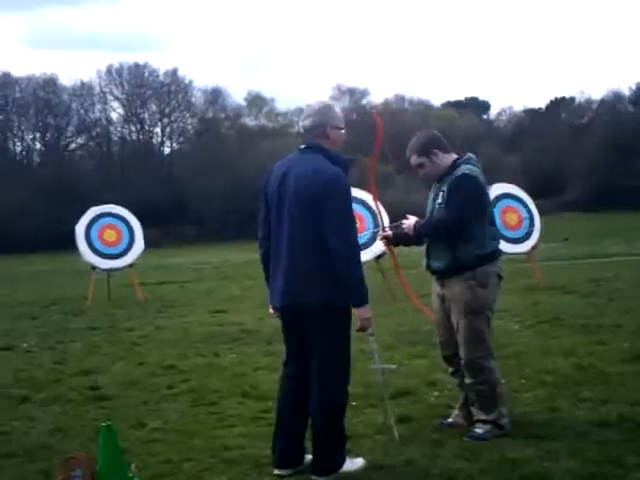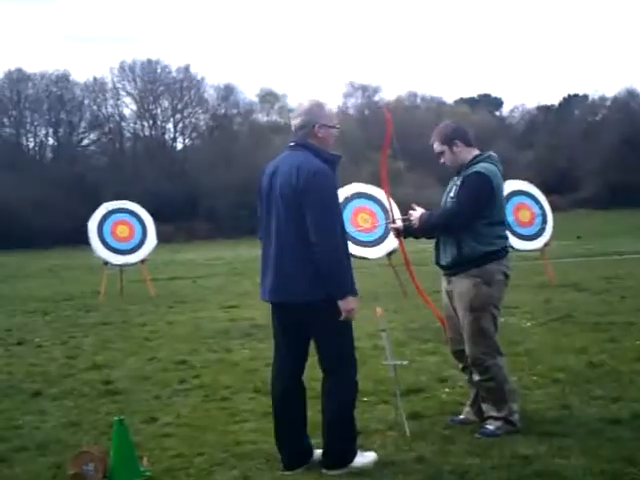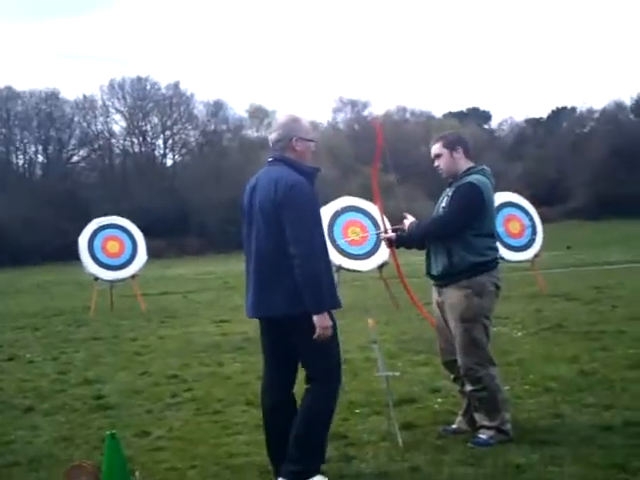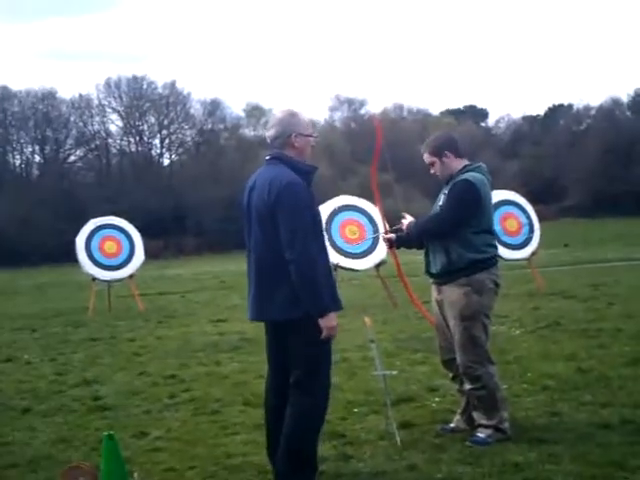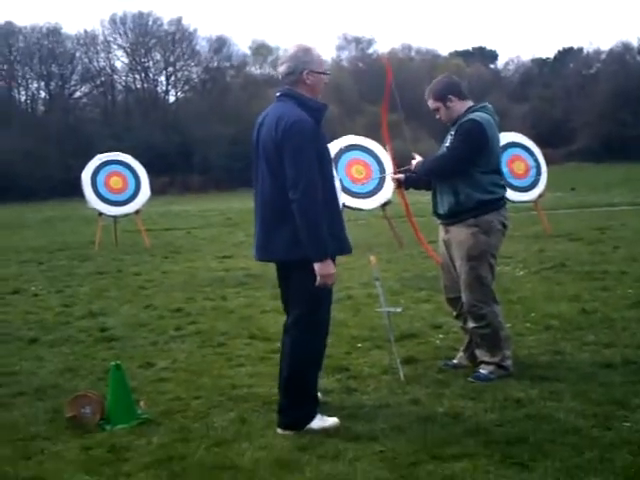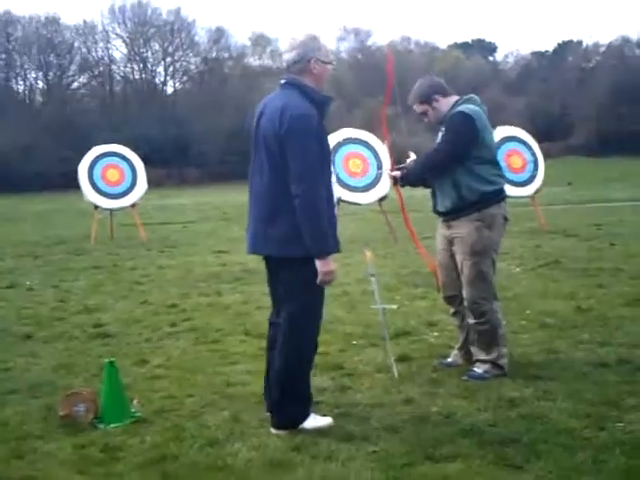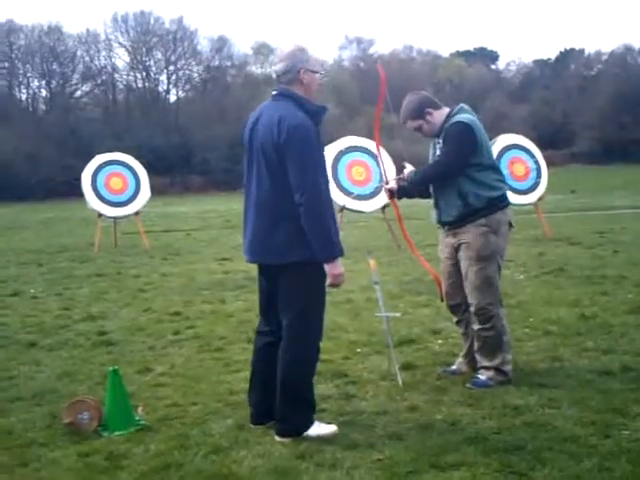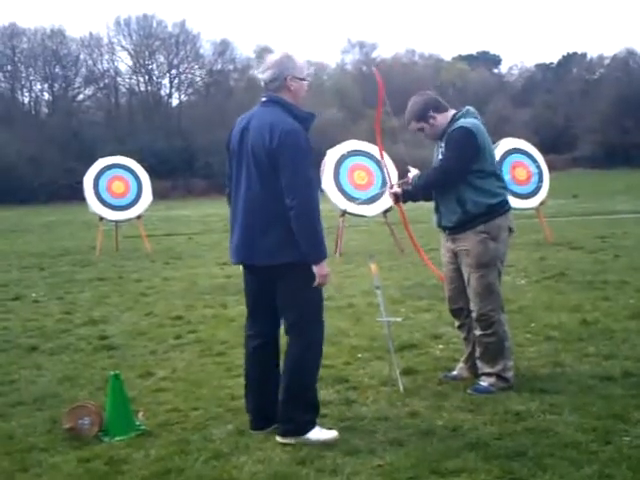
dt=0.4s
person 1, frame 1
left shoulder: (278, 171)
right shoulder: (330, 175)
left elbow: (265, 236)
right elbow: (344, 245)
left wrist: (273, 284)
right wrist: (360, 299)
left hip: (288, 292)
right hip: (325, 294)
left knee: (295, 369)
right knee: (331, 376)
person 1, frame 2
left shoulder: (273, 168)
right shoulder: (316, 171)
right elbow: (327, 238)
right wrist: (344, 290)
left hip: (281, 288)
right hip: (317, 288)
left knee: (287, 369)
right knee: (340, 369)
left ankle: (293, 453)
right ankle: (340, 455)
person 1, frame 3
left shoulder: (256, 183)
right shoulder: (295, 184)
right elbow: (306, 252)
right wrist: (320, 306)
left hip: (267, 300)
right hip: (298, 302)
left knee: (277, 382)
right knee: (324, 379)
person 1, frame 4
left shoulder: (258, 180)
right shoulder: (290, 184)
right elbow: (302, 254)
right wrist: (323, 309)
left hip: (273, 301)
right hip: (299, 305)
left knee: (280, 383)
right knee: (309, 389)
person 1, frame 5
left shoulder: (270, 116)
right shoulder: (299, 122)
right elbow: (306, 195)
right wrist: (322, 255)
left hip: (280, 238)
right hip: (303, 243)
left knee: (297, 320)
right knee: (309, 326)
left ankle: (295, 394)
right ankle: (296, 413)
person 1, frame 6
left shoulder: (269, 105)
right shoulder: (302, 113)
right elbow: (307, 189)
right wrist: (323, 250)
left hip: (272, 232)
right hip: (296, 238)
left knee: (283, 317)
right knee: (300, 325)
left ankle: (278, 395)
right ankle: (290, 413)
person 1, frame 7
left shoulder: (257, 117)
right shoulder: (298, 123)
right elbow: (311, 196)
right wrist: (331, 254)
left hip: (265, 241)
right hip: (297, 246)
left knee: (271, 327)
right knee: (301, 334)
left ankle: (263, 409)
right ankle: (293, 422)
person 1, frame 8
left shoulder: (242, 125)
right shoulder: (288, 129)
left elbow: (234, 185)
right elbow: (301, 200)
right wrist: (317, 255)
left hip: (252, 247)
right hip: (287, 250)
left knee: (260, 331)
right knee: (305, 333)
left ankle: (262, 414)
right ankle: (296, 424)
person 2, frame 1
left shoulder: (466, 179)
right shoulder: (443, 182)
left elbow: (452, 225)
right elbow: (437, 227)
left wrist: (418, 227)
right wrist: (399, 236)
left hip: (472, 276)
right hip: (447, 276)
left knee: (474, 352)
right knee: (452, 350)
left ankle: (493, 418)
right ankle: (470, 408)
person 2, frame 2
left shoulder: (481, 175)
right shoulder: (464, 176)
left elbow: (455, 218)
right elbow: (449, 220)
left wrist: (423, 219)
right wrist: (410, 228)
left hip: (480, 272)
right hip: (458, 272)
left knee: (481, 348)
right knee: (462, 347)
left ankle: (503, 415)
right ankle: (480, 406)
person 2, frame 3
left shoulder: (473, 186)
right shoulder: (457, 187)
left elbow: (444, 227)
right elbow: (438, 232)
left wrist: (414, 226)
right wrist: (401, 239)
left hip: (470, 283)
right hip: (448, 283)
left knee: (473, 358)
right knee: (453, 357)
left ankle: (496, 424)
right ankle: (472, 416)
person 2, frame 4
left shoulder: (469, 183)
right shoulder: (455, 185)
left elbow: (440, 225)
right elbow: (437, 231)
left wrist: (412, 226)
right wrist: (401, 239)
left hip: (469, 281)
right hip: (448, 281)
left knee: (472, 357)
right knee: (452, 356)
left ankle: (494, 423)
right ankle: (470, 414)
person 2, frame 5
left shoulder: (475, 125)
right shoulder: (463, 126)
left elbow: (447, 165)
right elbow: (446, 171)
left wrist: (419, 167)
right wrist: (410, 180)
left hip: (476, 222)
right hip: (455, 221)
left knee: (477, 296)
right knee: (456, 294)
left ankle: (497, 360)
right ankle: (474, 351)
person 2, frame 6
left shoulder: (465, 117)
right shoulder: (453, 121)
left elbow: (440, 160)
right elbow: (440, 169)
left wrist: (412, 167)
right wrist: (406, 177)
left hip: (478, 216)
right hip: (453, 217)
left knee: (477, 293)
right knee: (453, 291)
left ankle: (492, 359)
right ankle: (467, 350)
person 2, frame 7
left shoulder: (462, 126)
right shoulder: (443, 134)
left elbow: (442, 170)
right elbow: (434, 181)
left wrist: (410, 177)
right wrist: (401, 189)
left hip: (482, 222)
right hip: (453, 225)
left knee: (483, 300)
right knee: (456, 298)
left ankle: (496, 367)
right ankle: (472, 357)
person 2, frame 8
left shoulder: (465, 131)
right shoulder: (450, 135)
left elbow: (443, 176)
right elbow: (441, 182)
left wrist: (414, 181)
right wrist: (407, 192)
left hip: (482, 228)
right hip: (457, 229)
left knee: (484, 305)
right knee: (459, 304)
left ankle: (497, 373)
right ankle: (472, 363)
